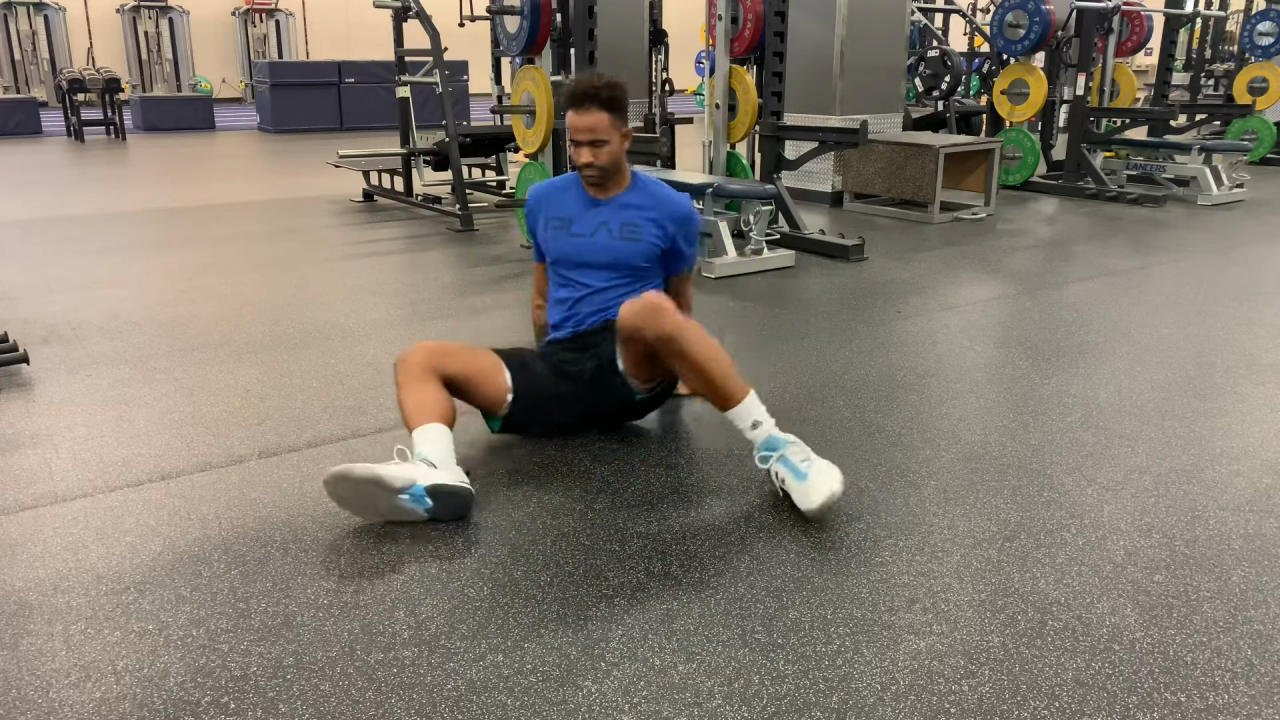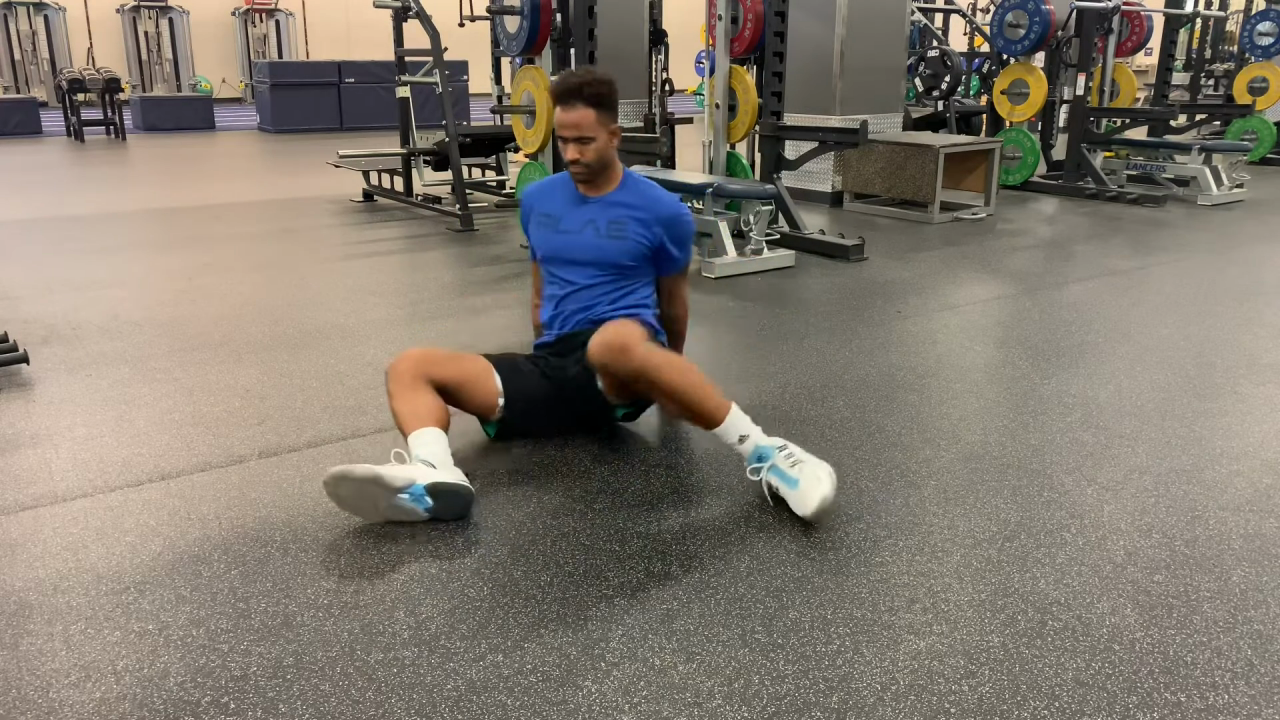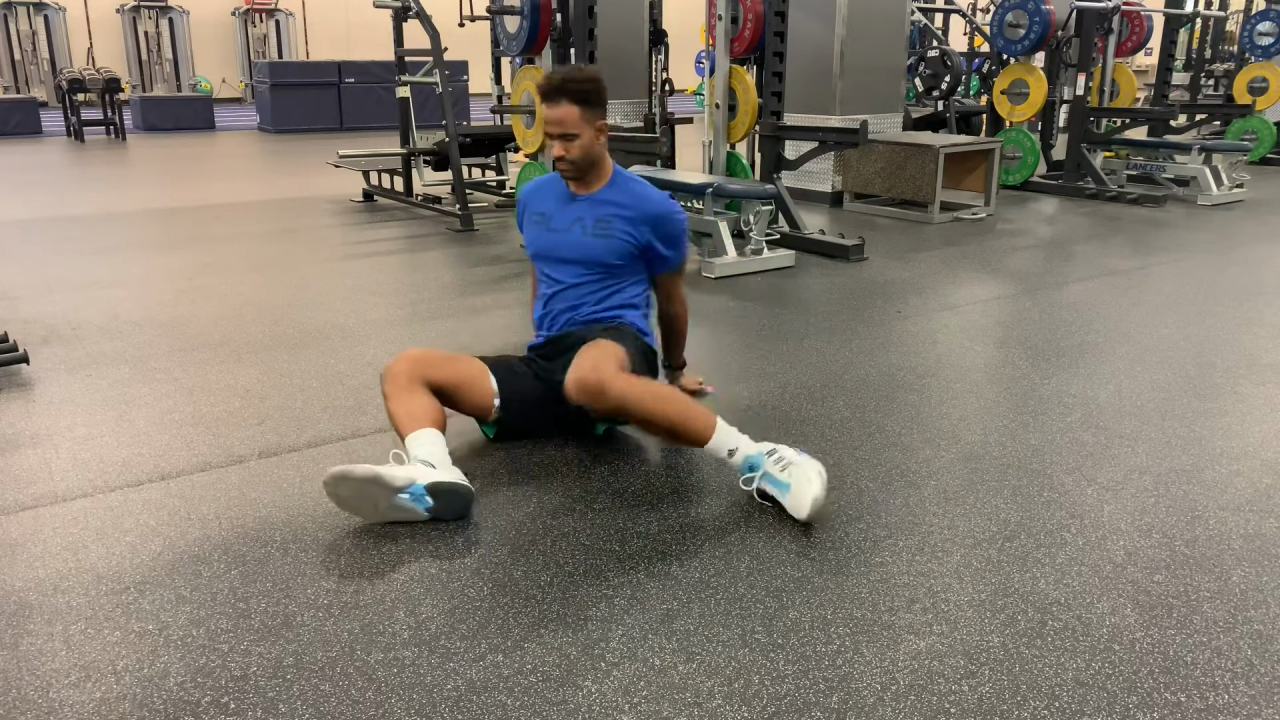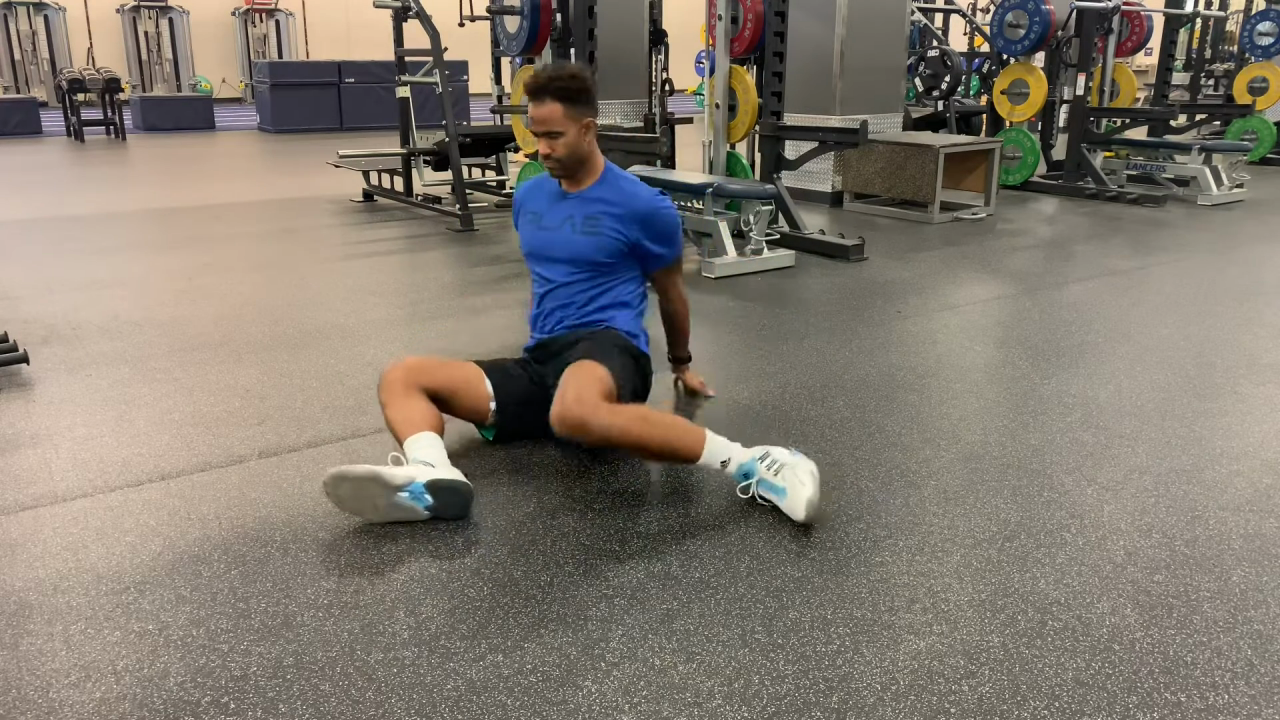
dt=0.1s
person 1, frame 1
left shoulder: (671, 211)
right shoulder: (543, 201)
left elbow: (679, 299)
left wrist: (675, 367)
left hip: (631, 371)
right hip: (560, 368)
left knee: (646, 310)
right knee: (418, 362)
left ankle: (776, 448)
right ankle: (436, 478)
person 1, frame 2
left shoulder: (662, 211)
right shoulder: (537, 199)
left elbow: (673, 300)
left wrist: (674, 368)
left hip: (620, 354)
right hip: (551, 363)
left knee: (613, 342)
right knee: (408, 369)
left ankle: (765, 456)
right ankle: (434, 479)
person 1, frame 3
left shoulder: (652, 210)
right shoulder: (533, 198)
left elbow: (670, 299)
left wrist: (675, 369)
left hip: (612, 362)
right hip: (544, 365)
left knee: (591, 378)
right knee: (405, 371)
left ankle: (757, 461)
right ankle: (432, 479)
person 1, frame 4
left shoulder: (642, 206)
right shoulder: (528, 198)
left elbow: (671, 293)
left wrist: (681, 365)
left hip: (606, 351)
right hip: (540, 361)
left knee: (575, 413)
right knee: (399, 380)
left ankle: (751, 466)
right ankle: (431, 481)
